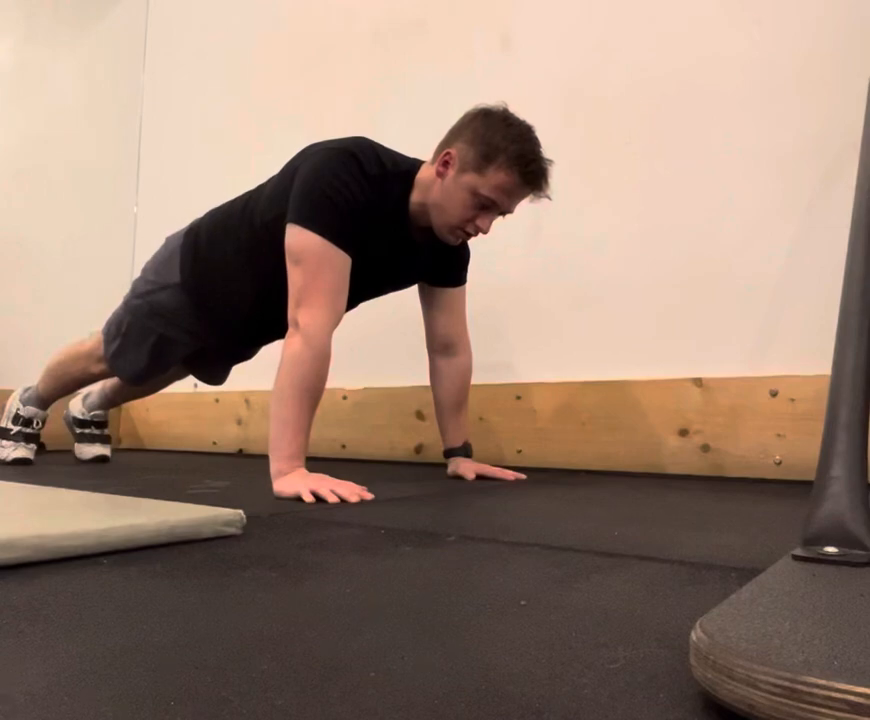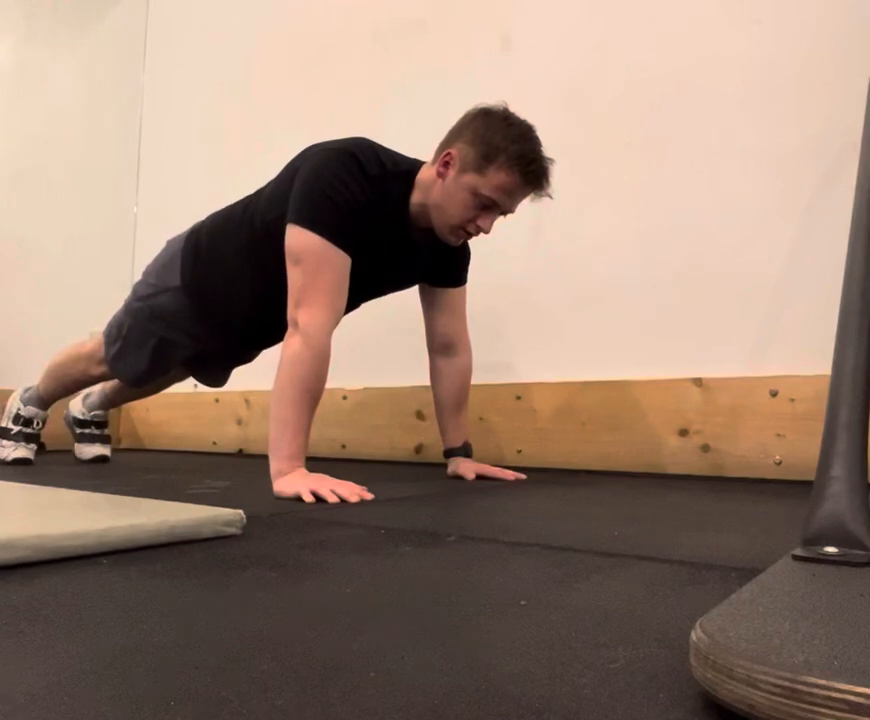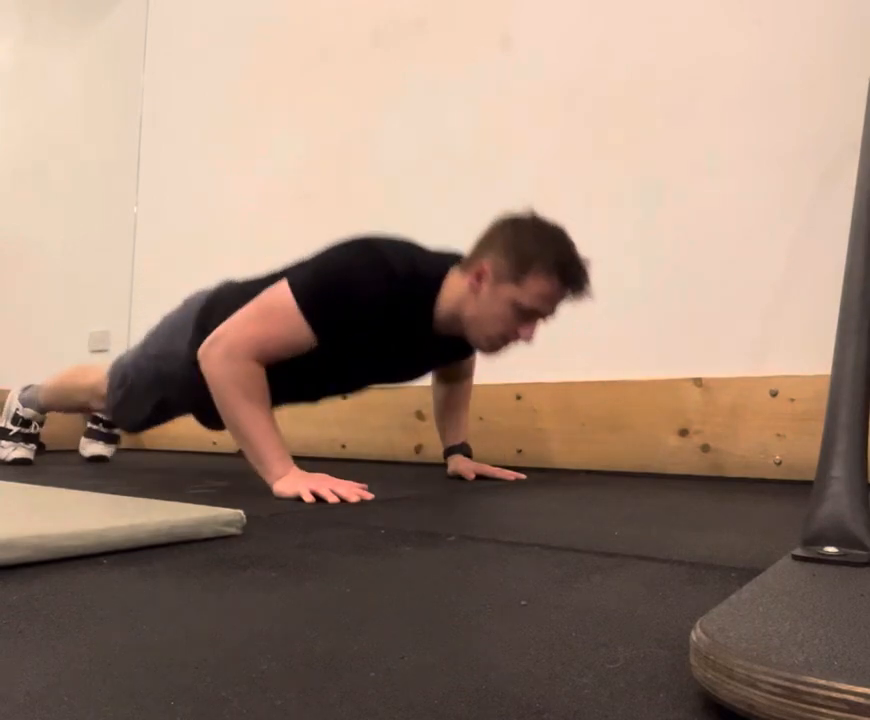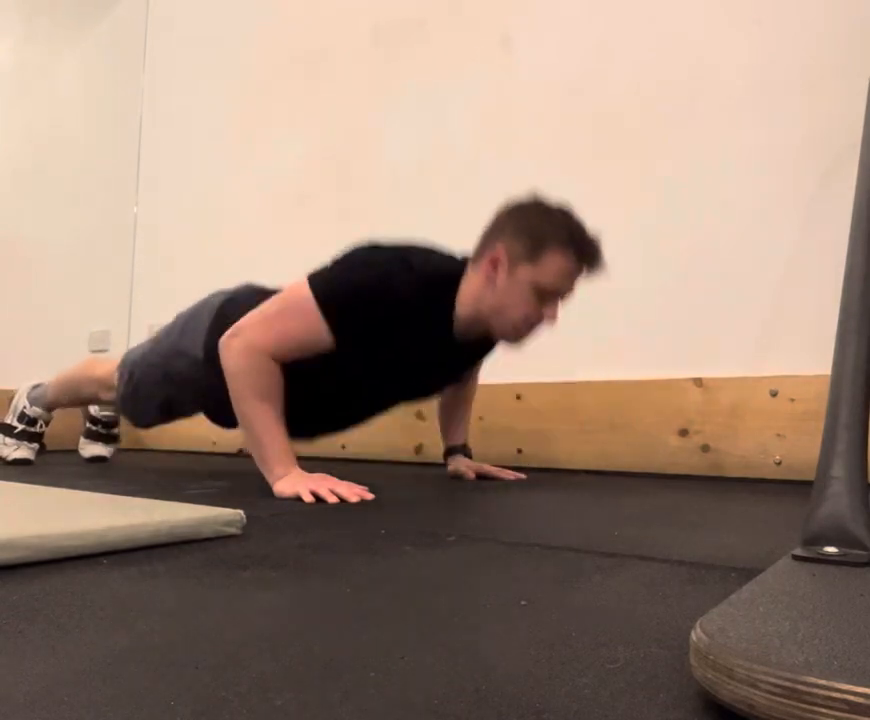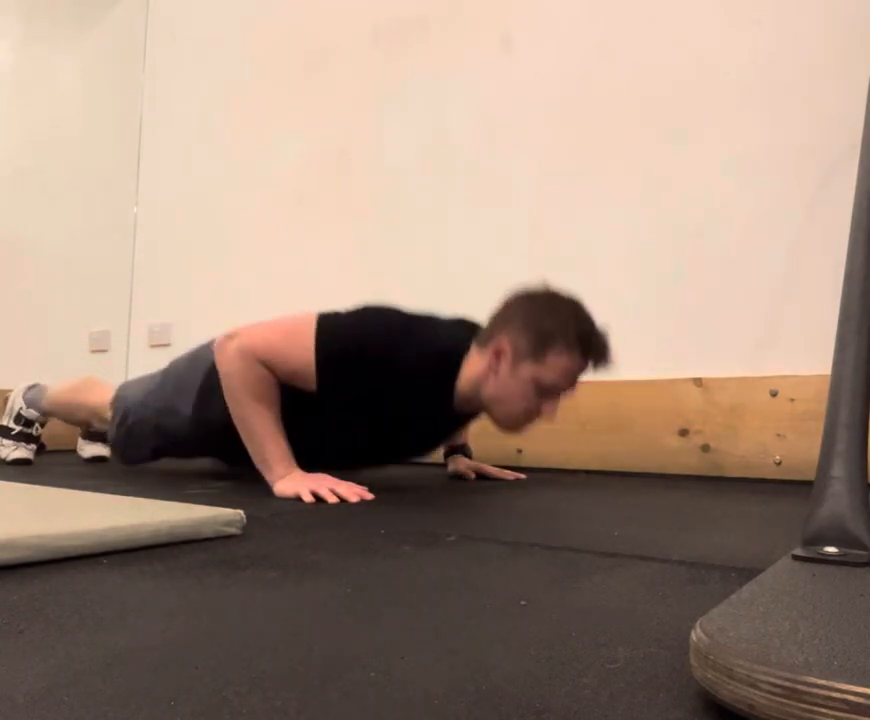
dt=0.5s
person 1, frame 1
left shoulder: (446, 239)
right shoulder: (342, 176)
left elbow: (449, 347)
right elbow: (310, 327)
left wrist: (458, 452)
right wrist: (287, 469)
left hip: (244, 319)
right hip: (194, 277)
left knee: (155, 376)
right knee: (109, 358)
left ankle: (89, 410)
person 1, frame 2
left shoulder: (446, 239)
right shoulder: (343, 176)
left elbow: (449, 347)
right elbow: (309, 328)
left wrist: (458, 452)
right wrist: (287, 469)
left hip: (245, 323)
right hip: (194, 281)
left knee: (156, 378)
right knee: (111, 359)
left ankle: (90, 411)
person 1, frame 3
left shoulder: (462, 303)
right shoulder: (370, 281)
left elbow: (454, 365)
right elbow: (222, 351)
left wrist: (456, 449)
right wrist: (279, 470)
left hip: (242, 354)
right hip: (209, 343)
right knee: (117, 393)
left ankle: (97, 426)
person 1, frame 4
left shoulder: (476, 312)
right shoulder: (389, 283)
left elbow: (458, 368)
right elbow: (243, 342)
left wrist: (457, 450)
right wrist: (283, 472)
left hip: (256, 361)
right hip: (219, 344)
right knee: (122, 386)
left ankle: (100, 419)
person 1, frame 5
left shoulder: (471, 361)
right shoulder: (393, 349)
right elbow: (239, 349)
left wrist: (455, 450)
right wrist: (283, 473)
left hip: (268, 394)
right hip: (214, 396)
right knee: (121, 418)
left ankle: (61, 411)
